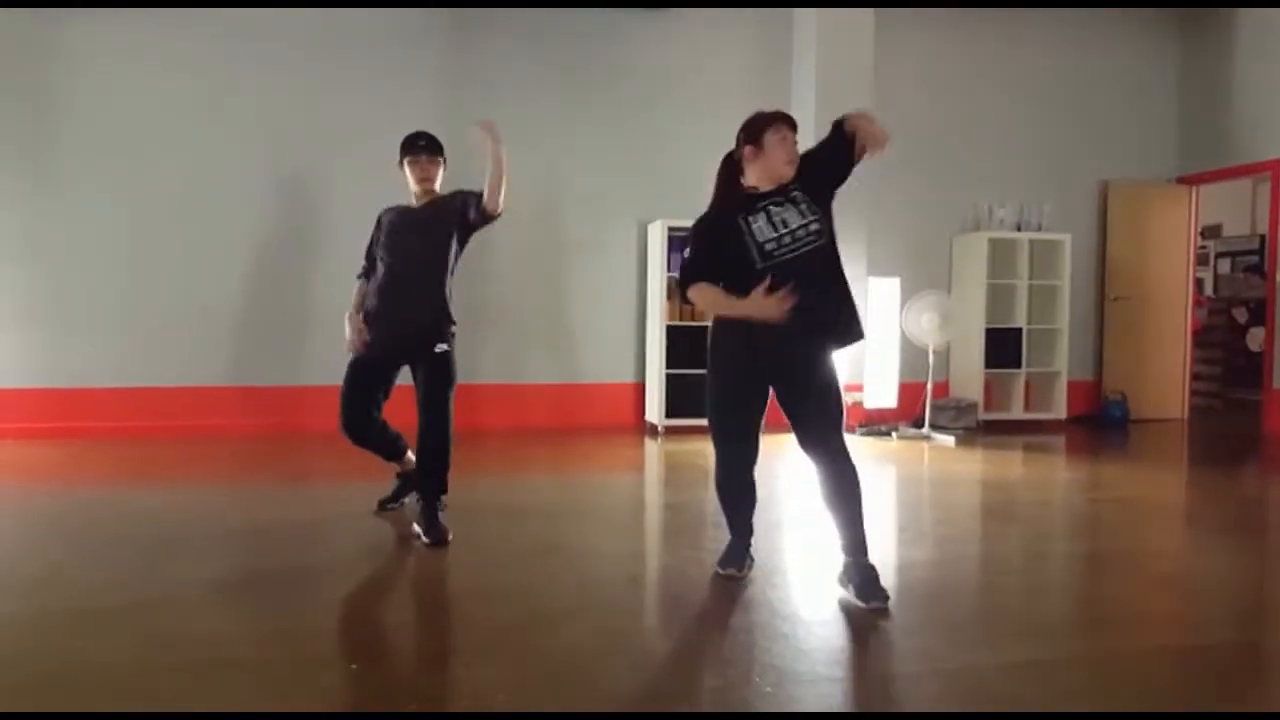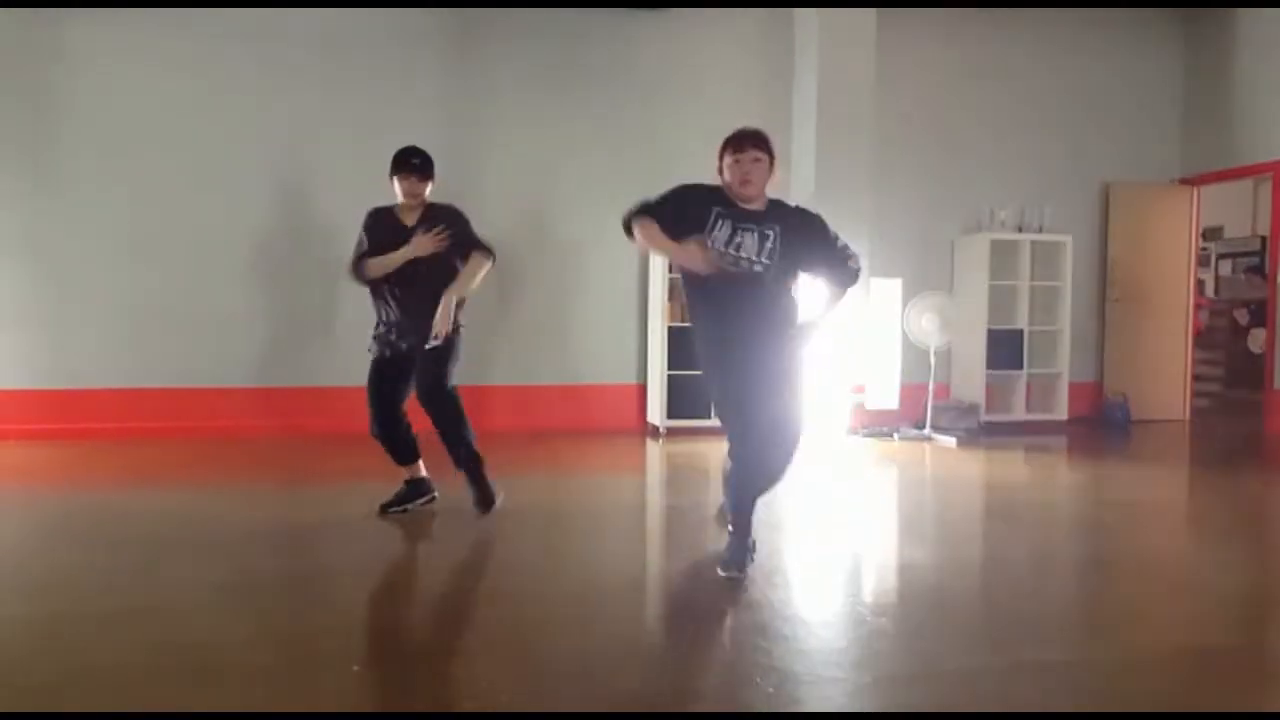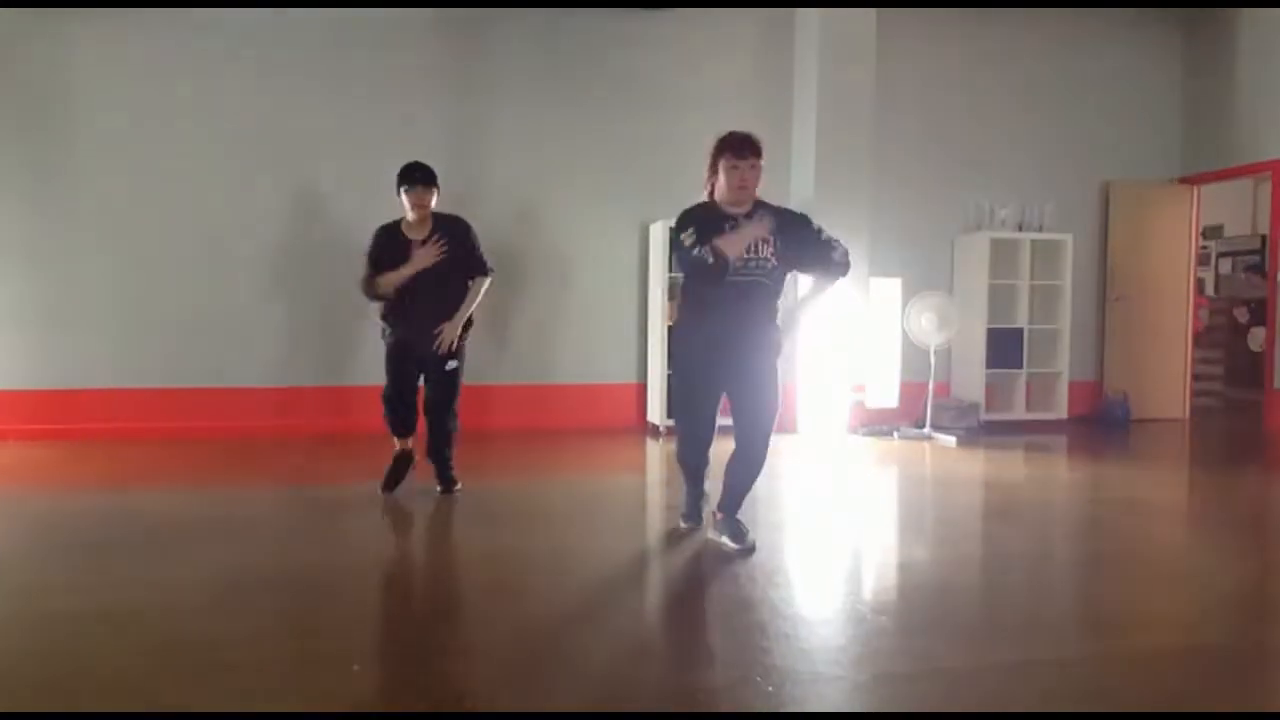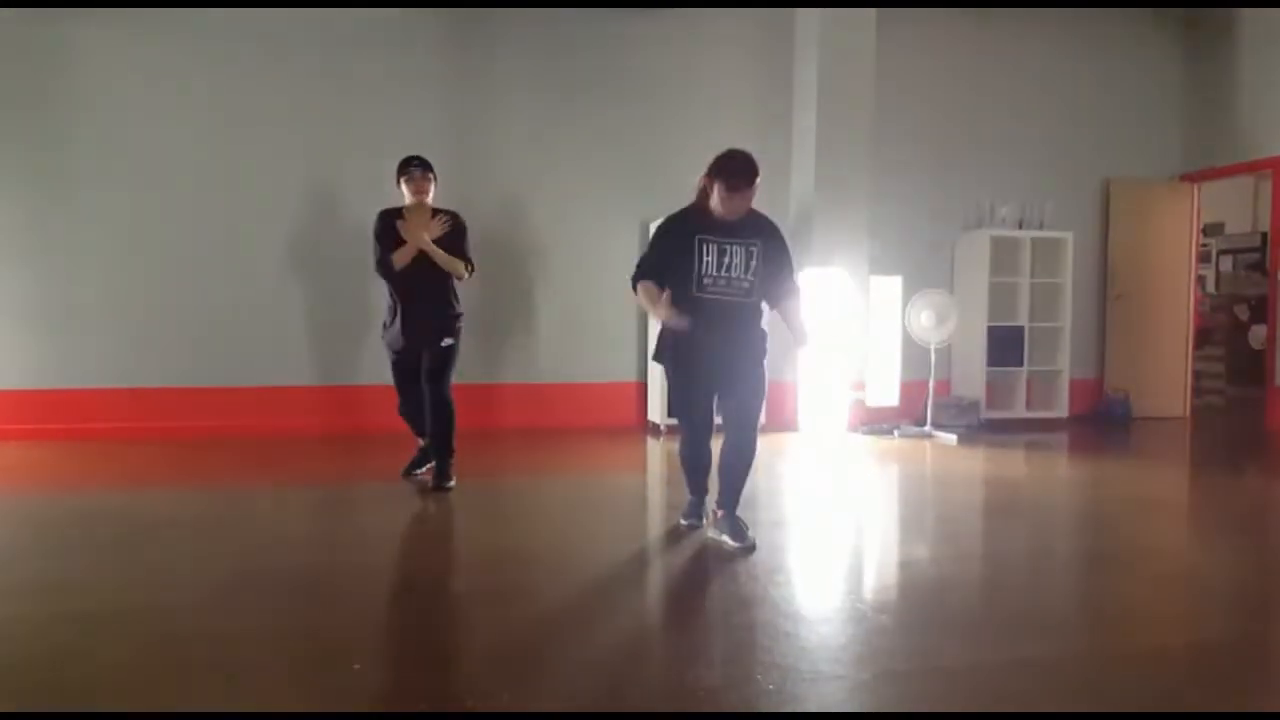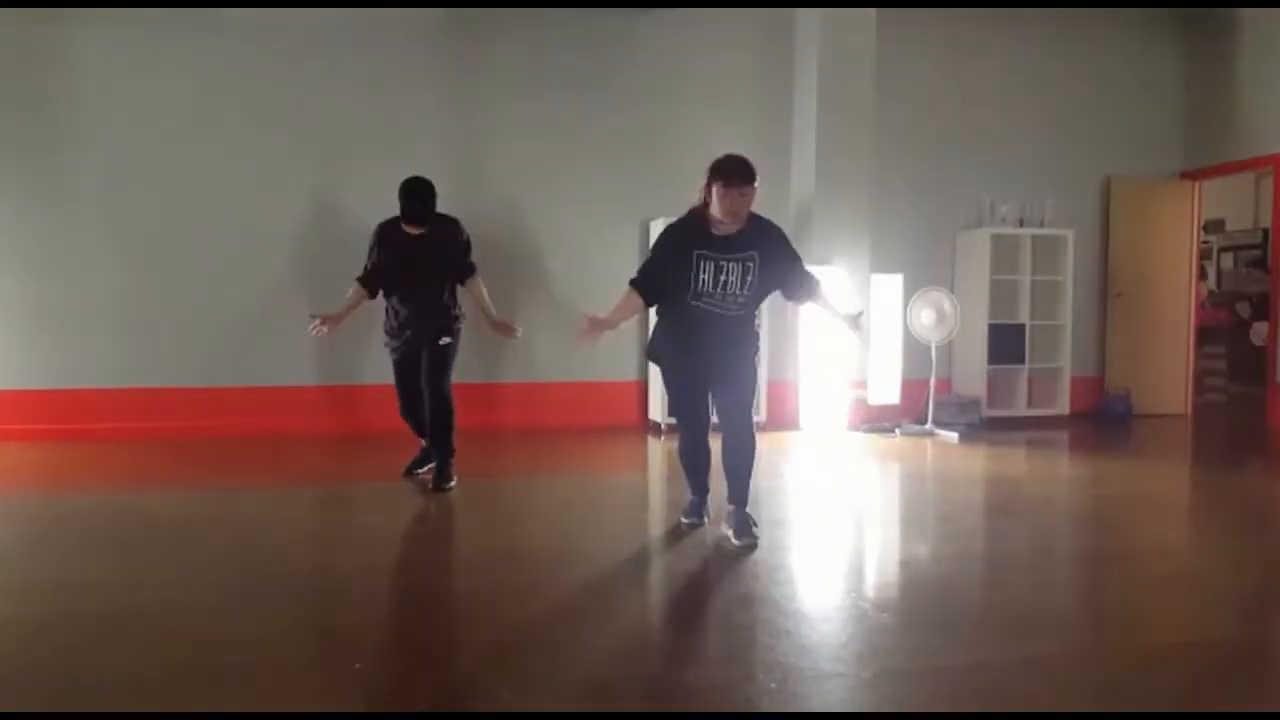
dt=0.3s
person 1, frame 1
left shoulder: (811, 181)
right shoulder: (720, 219)
left elbow: (847, 139)
right elbow: (693, 286)
left wrist: (863, 128)
right wrist: (745, 306)
left hip: (806, 353)
right hip: (740, 353)
left knee: (831, 454)
right knee: (734, 458)
left ankle: (857, 562)
right ankle: (740, 543)
person 1, frame 2
left shoulder: (798, 223)
right shoulder: (697, 203)
left elbow: (847, 266)
right elbow: (638, 221)
left wrist: (818, 320)
right wrist: (675, 251)
left hip: (775, 349)
right hip: (724, 351)
left knee: (780, 443)
right knee: (748, 444)
left ankle: (737, 516)
right ankle: (739, 533)
person 1, frame 3
left shoulder: (785, 223)
right shoulder: (694, 220)
left elbow: (837, 260)
right elbow: (702, 264)
left wrist: (797, 307)
right wrist: (752, 232)
left hip: (756, 350)
right hip: (699, 350)
left knee: (755, 440)
right knee: (693, 437)
left ankle: (726, 515)
right ankle: (694, 496)
person 1, frame 4
left shoulder: (765, 233)
right shoulder: (679, 227)
left elbow: (783, 288)
right elbow: (648, 279)
left wrist: (797, 328)
right wrist: (662, 311)
left hip: (743, 350)
right hip: (688, 350)
left knee: (742, 433)
right knee: (694, 430)
left ankle: (726, 513)
right ankle: (696, 499)
person 1, frame 5
left shoulder: (768, 237)
right shoulder: (680, 236)
left elbow: (800, 283)
right elbow: (645, 287)
left wrist: (841, 314)
right wrist: (609, 322)
left hip: (736, 349)
right hip: (681, 349)
left knee: (739, 427)
right knee: (692, 428)
left ankle: (738, 510)
right ankle: (697, 497)
person 2, frame 1
left shoulder: (455, 206)
right shoulder: (388, 218)
left elbow: (491, 208)
right elbow: (368, 274)
left wrist: (495, 149)
right wrist: (353, 314)
left hip: (430, 330)
right hip: (378, 331)
left knee: (435, 415)
right knee: (355, 416)
left ankle: (431, 508)
right ankle: (409, 467)
person 2, frame 2
left shoulder: (448, 218)
right shoulder: (378, 220)
left elbow: (482, 256)
right elbow: (362, 271)
left wrist: (452, 296)
right wrist: (410, 252)
left hip: (434, 330)
right hip: (391, 333)
left knee: (434, 394)
right knee: (383, 416)
left ankle: (474, 473)
right ankle: (418, 481)
person 2, frame 3
left shoulder: (457, 229)
right shoulder: (386, 236)
left elbow: (482, 275)
right elbow: (373, 288)
left wrist: (459, 319)
right wrist: (413, 267)
left hip: (445, 333)
right hip: (402, 333)
left knee: (440, 408)
right knee: (396, 396)
left ankle: (444, 465)
right ankle: (403, 452)
person 2, frame 4
left shoulder: (452, 223)
right shoulder: (387, 221)
left elbow: (463, 269)
right elbow: (387, 265)
left wrist: (427, 244)
right wrist: (416, 243)
left hip: (443, 324)
right hip: (401, 325)
left knee: (437, 390)
right knee: (409, 397)
left ankle: (444, 462)
right ankle: (427, 446)
person 2, frame 5
left shoulder: (450, 229)
right shoulder: (385, 233)
left elbow: (469, 275)
right elbow: (368, 281)
left wrist: (491, 315)
right wrist: (338, 315)
left hip: (441, 326)
right hip: (400, 330)
left knee: (436, 388)
right knee: (408, 397)
left ankle: (444, 462)
right ankle: (428, 447)
